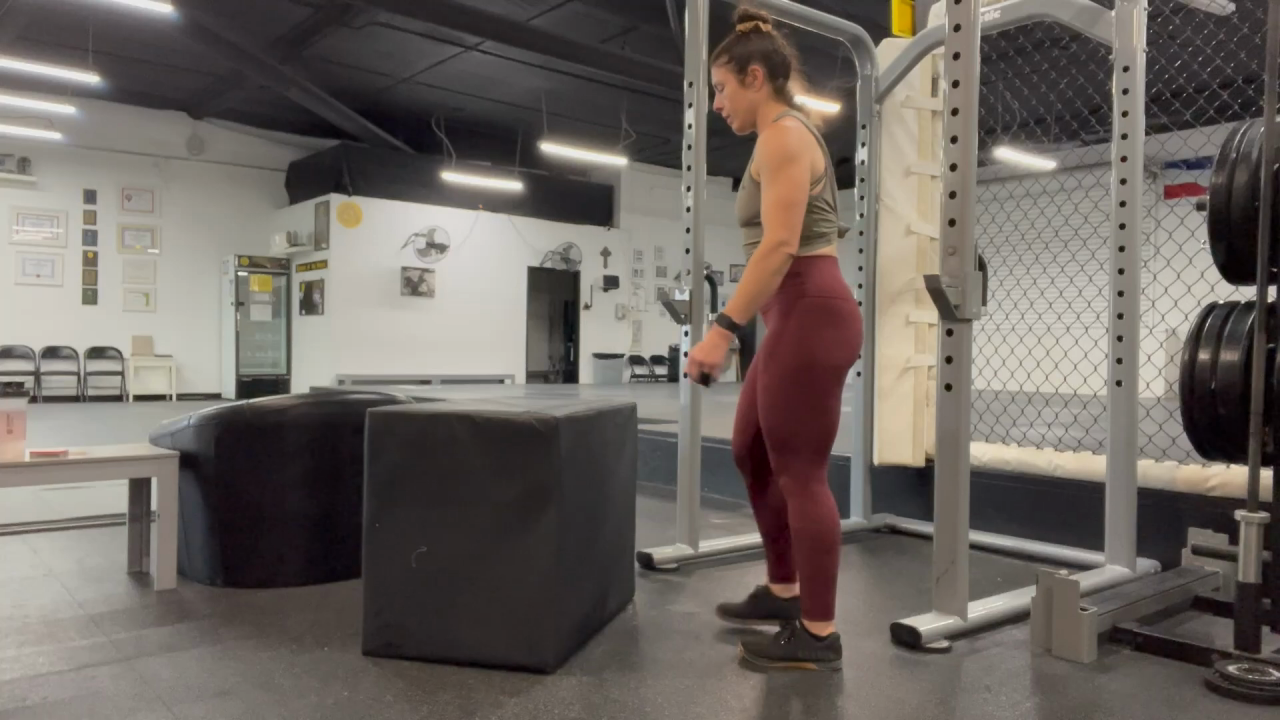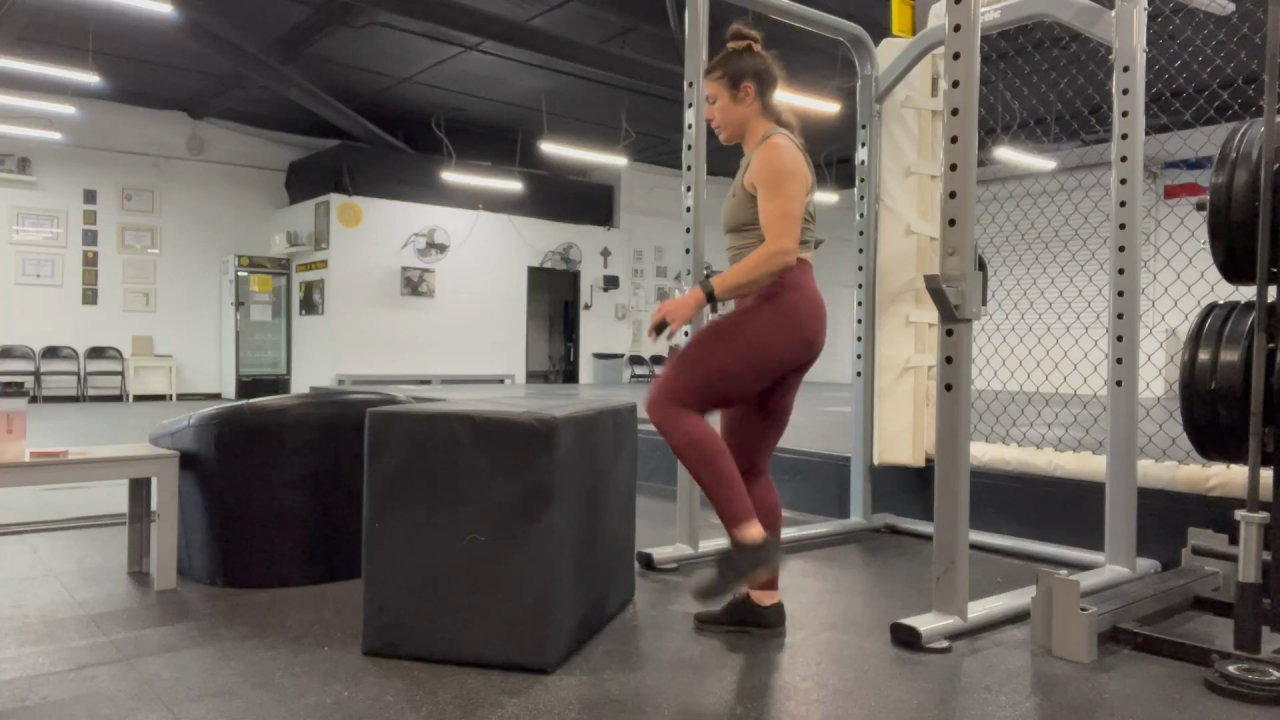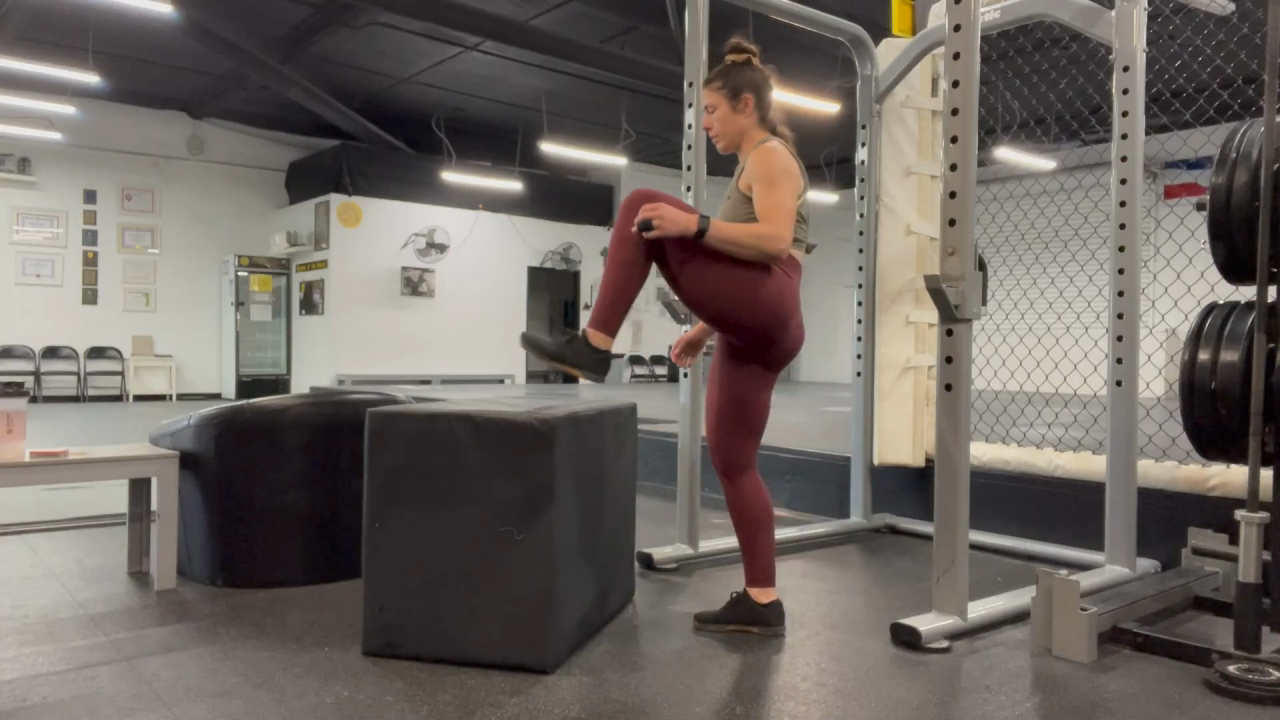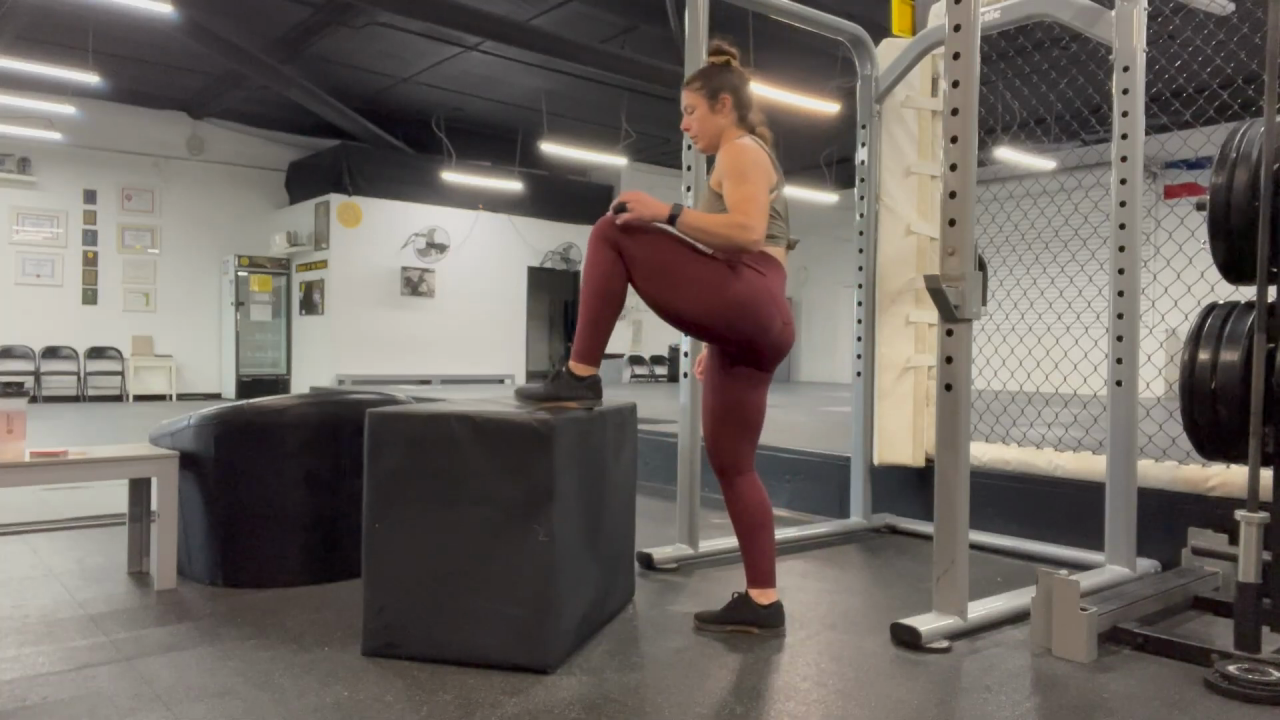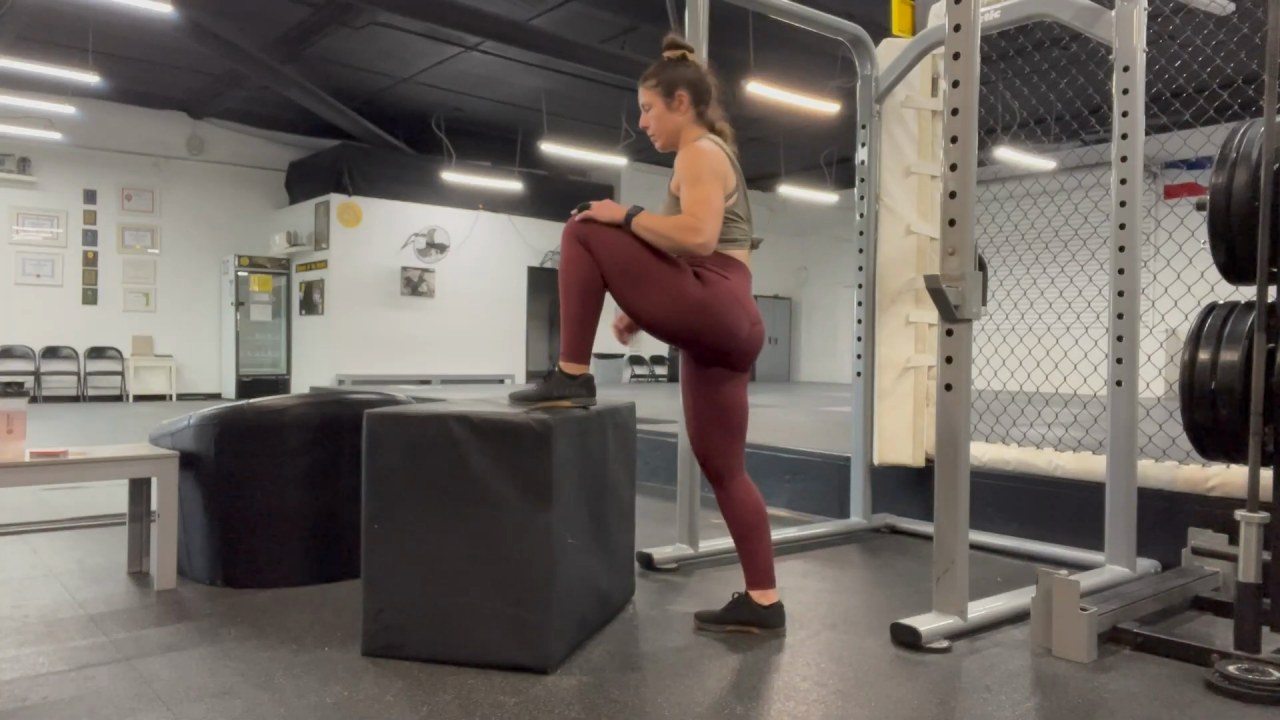
dt=0.4s
person 1, frame 1
left shoulder: (782, 137)
right shoulder: (789, 136)
left elbow: (779, 247)
left wrist: (722, 328)
left hip: (809, 316)
right hip: (802, 315)
left knee: (799, 475)
right knee: (751, 455)
left ankle: (817, 634)
right ankle: (783, 591)
person 1, frame 2
left shoulder: (774, 152)
right shoulder: (766, 156)
left elbow: (780, 252)
left wrist: (701, 296)
right wrist: (719, 300)
left hip: (780, 313)
right hip: (779, 317)
left knee: (669, 403)
right knee: (745, 462)
left ankle: (749, 541)
right ankle: (761, 599)
person 1, frame 3
left shoulder: (770, 156)
right shoulder: (756, 163)
left elbow: (776, 242)
left wrist: (693, 226)
right wrist: (703, 329)
left hip: (765, 310)
right hip: (760, 328)
left knee: (642, 208)
right knee: (733, 463)
left ankle: (592, 346)
right ankle: (762, 601)
person 1, frame 4
left shoulder: (741, 151)
right shoulder: (746, 160)
left elbow: (748, 233)
left wrist: (667, 213)
right wrist: (716, 343)
left hip: (744, 307)
right hip: (759, 327)
left knee: (614, 233)
right knee: (731, 465)
left ankle: (581, 375)
right ankle: (762, 602)
person 1, frame 5
left shoulder: (699, 153)
right shoulder: (714, 156)
left elbow: (698, 238)
left wrist: (626, 215)
right wrist: (645, 312)
left hip: (711, 312)
right hip: (730, 327)
left knee: (584, 233)
right knee: (722, 468)
left ankle: (572, 376)
right ankle: (762, 601)
